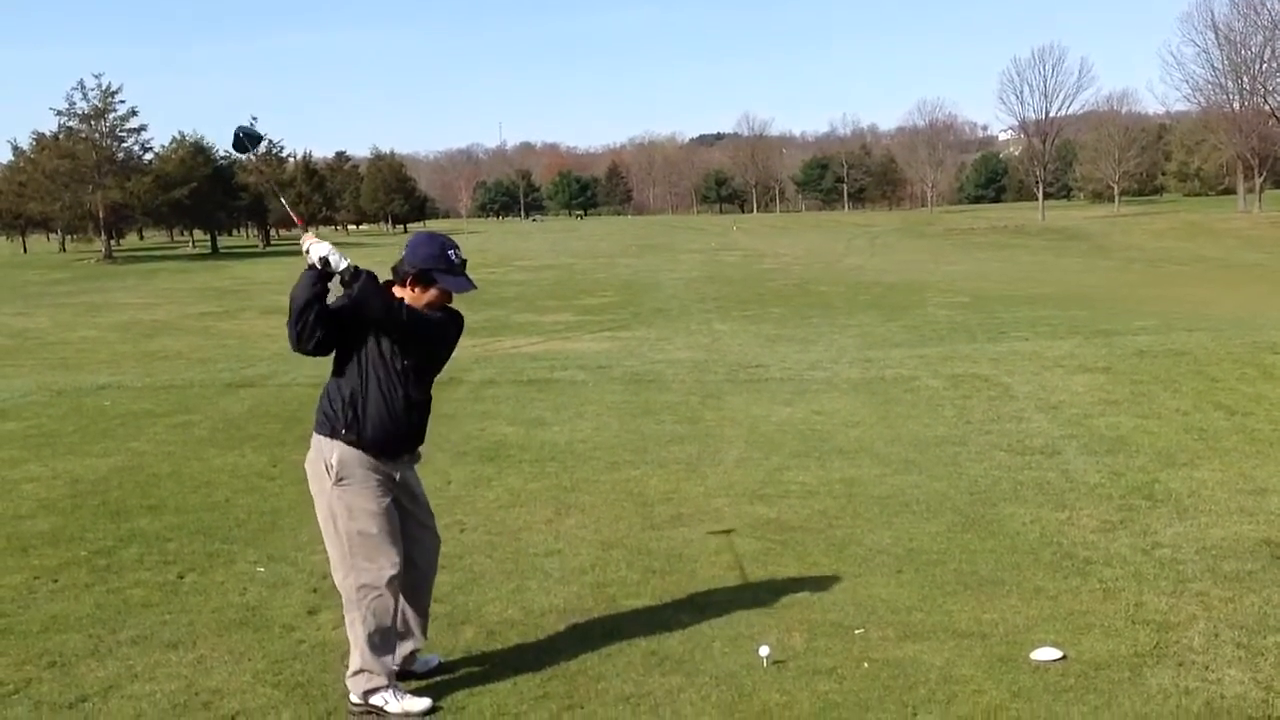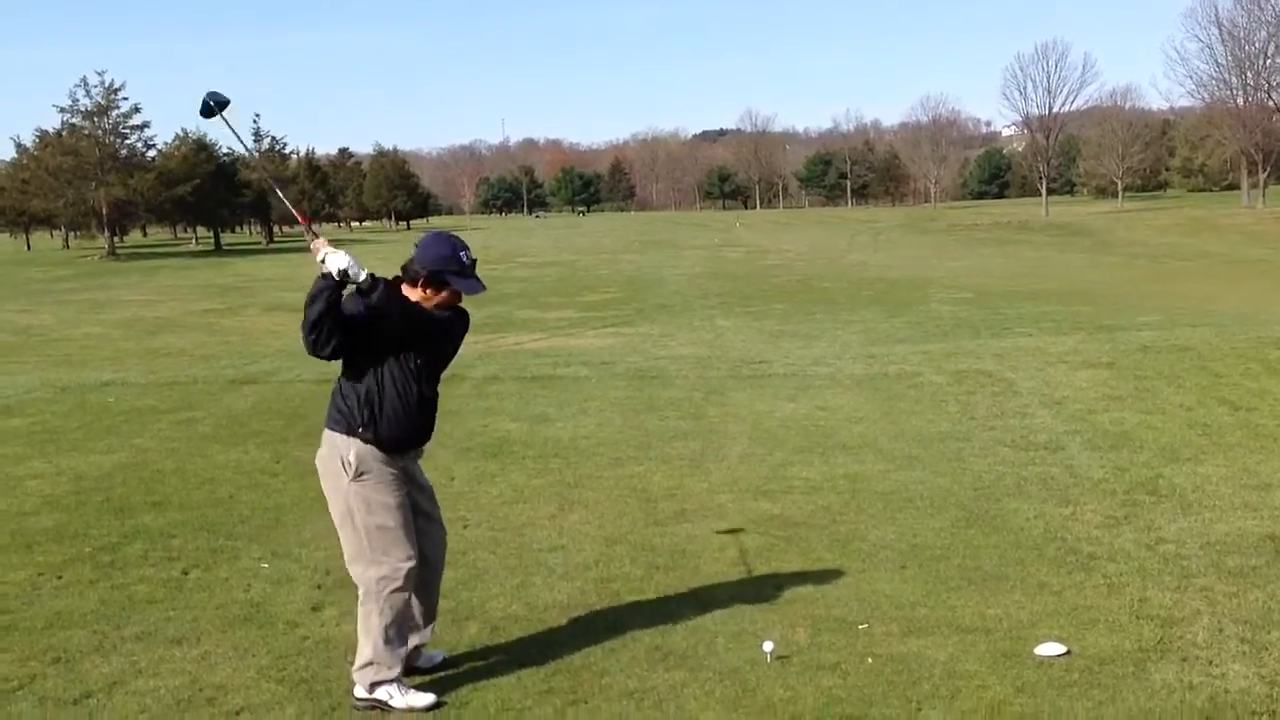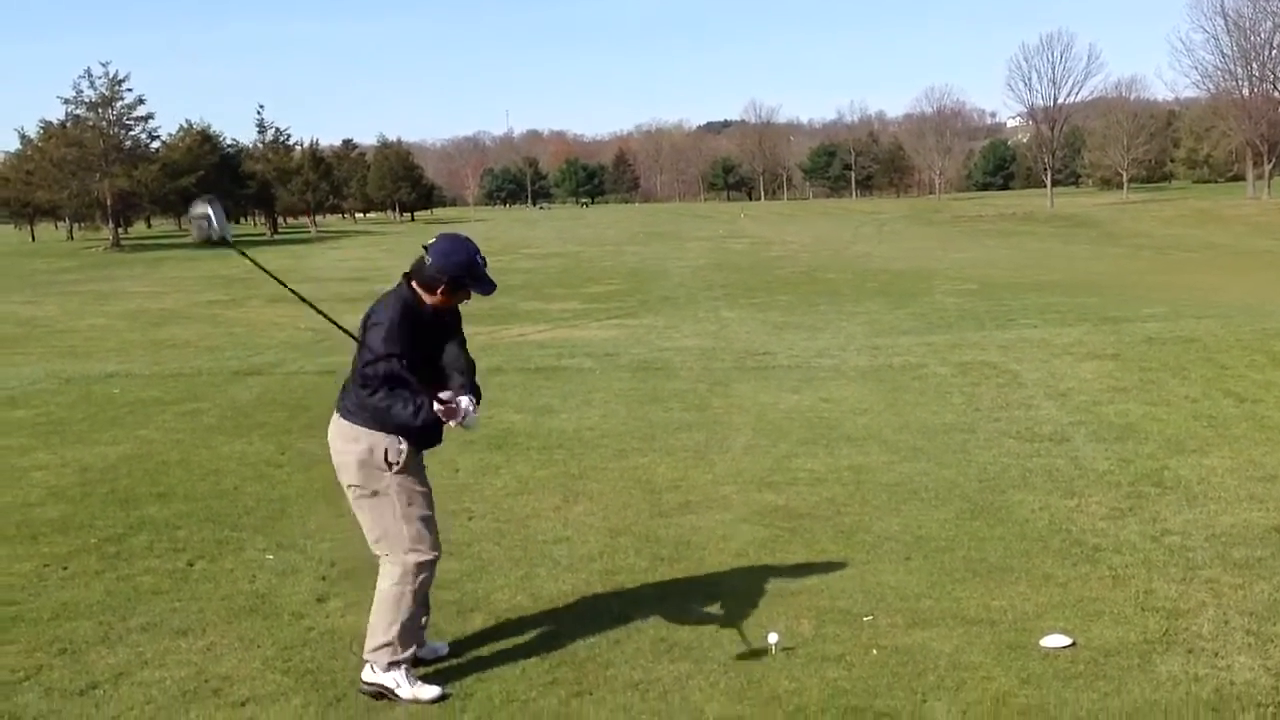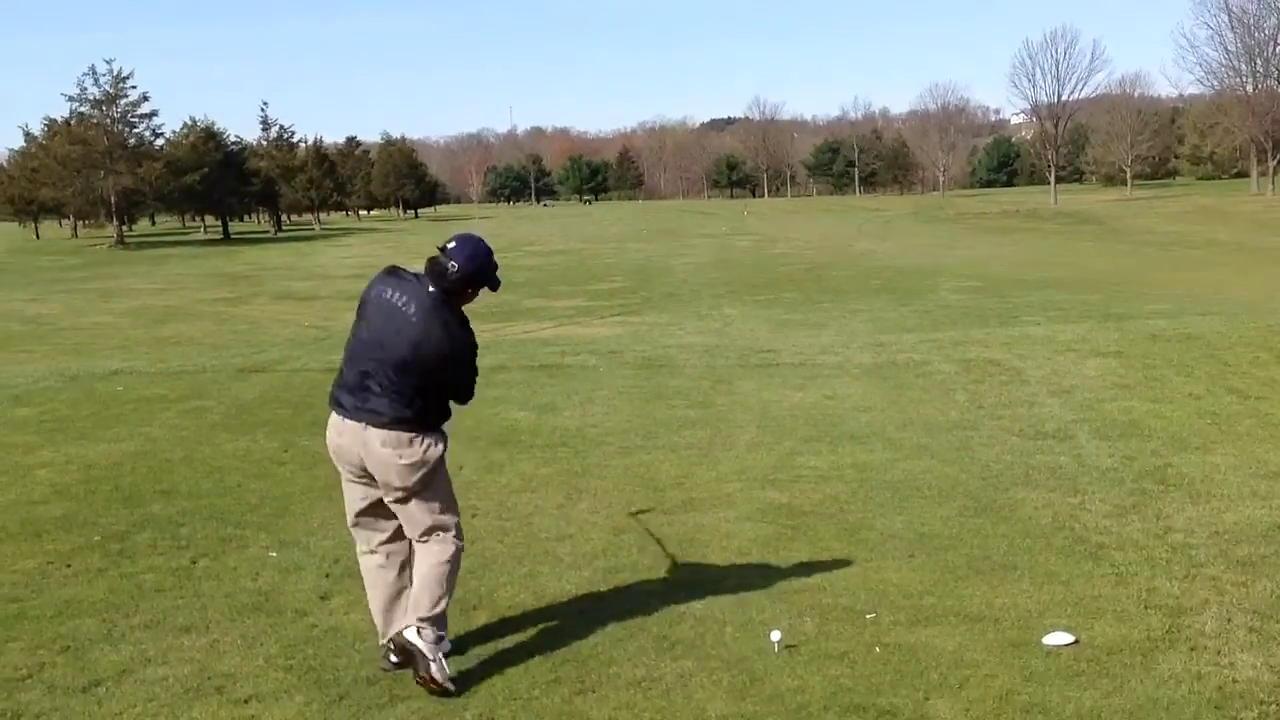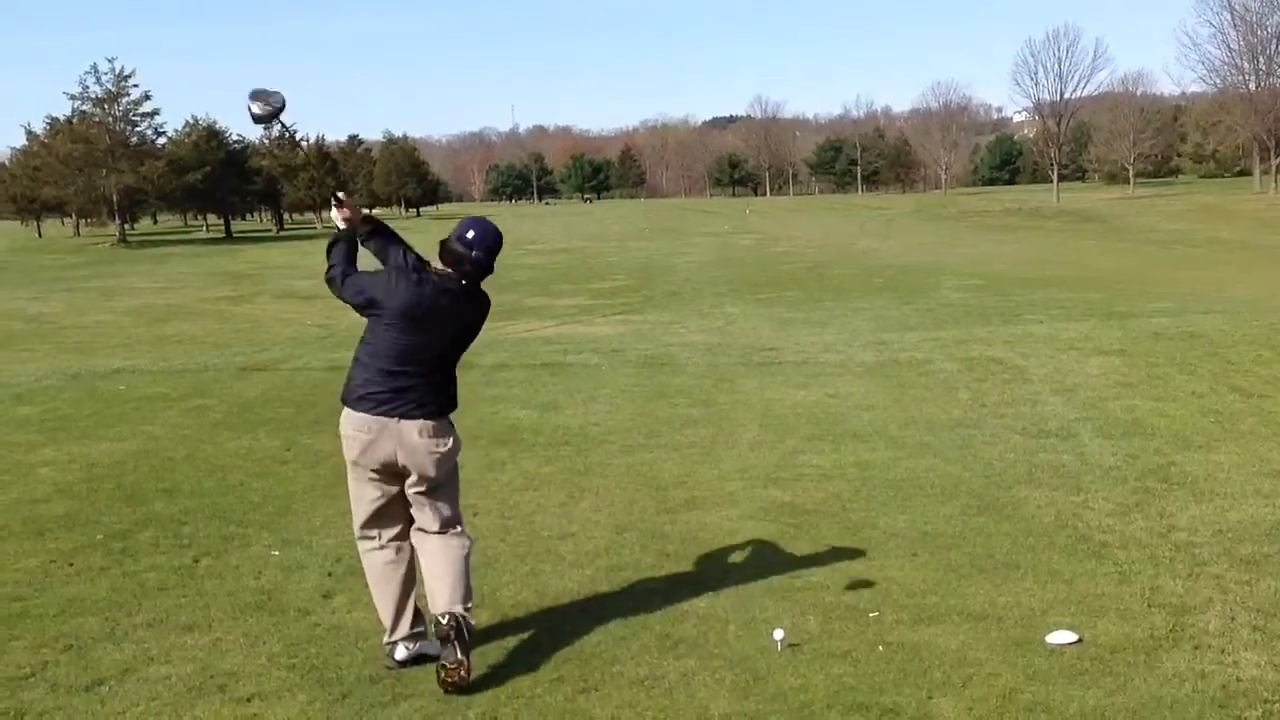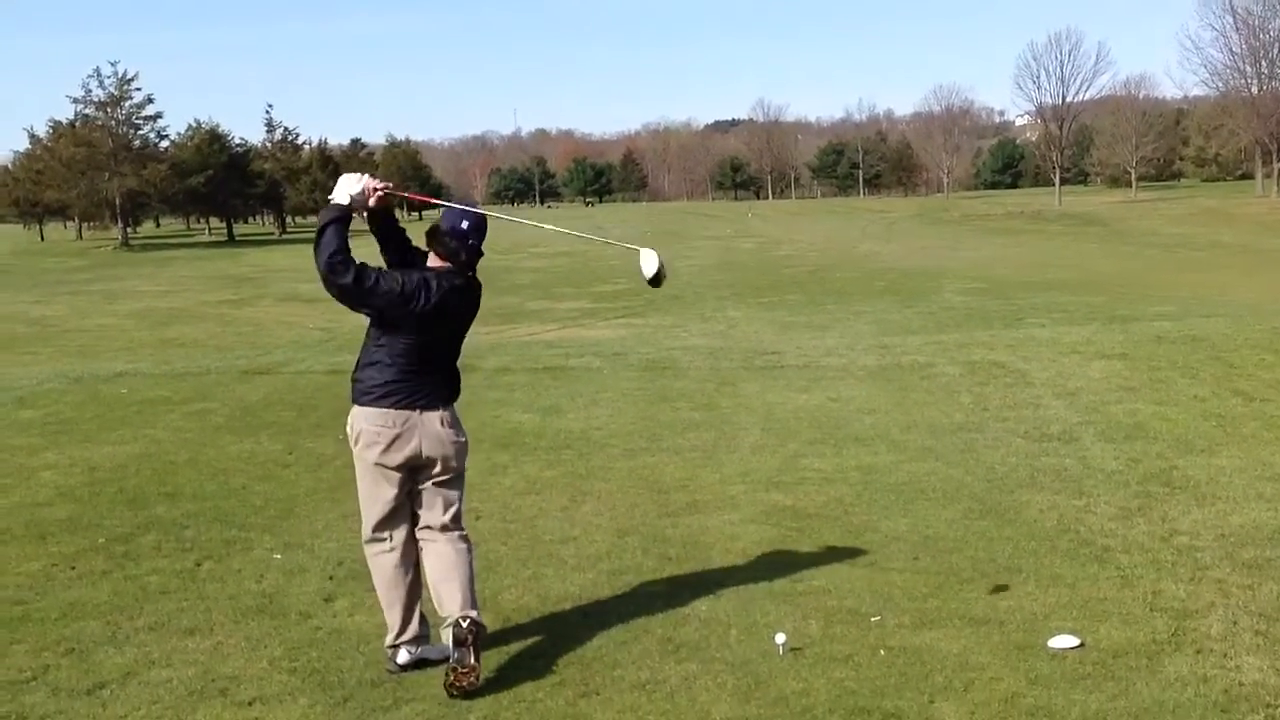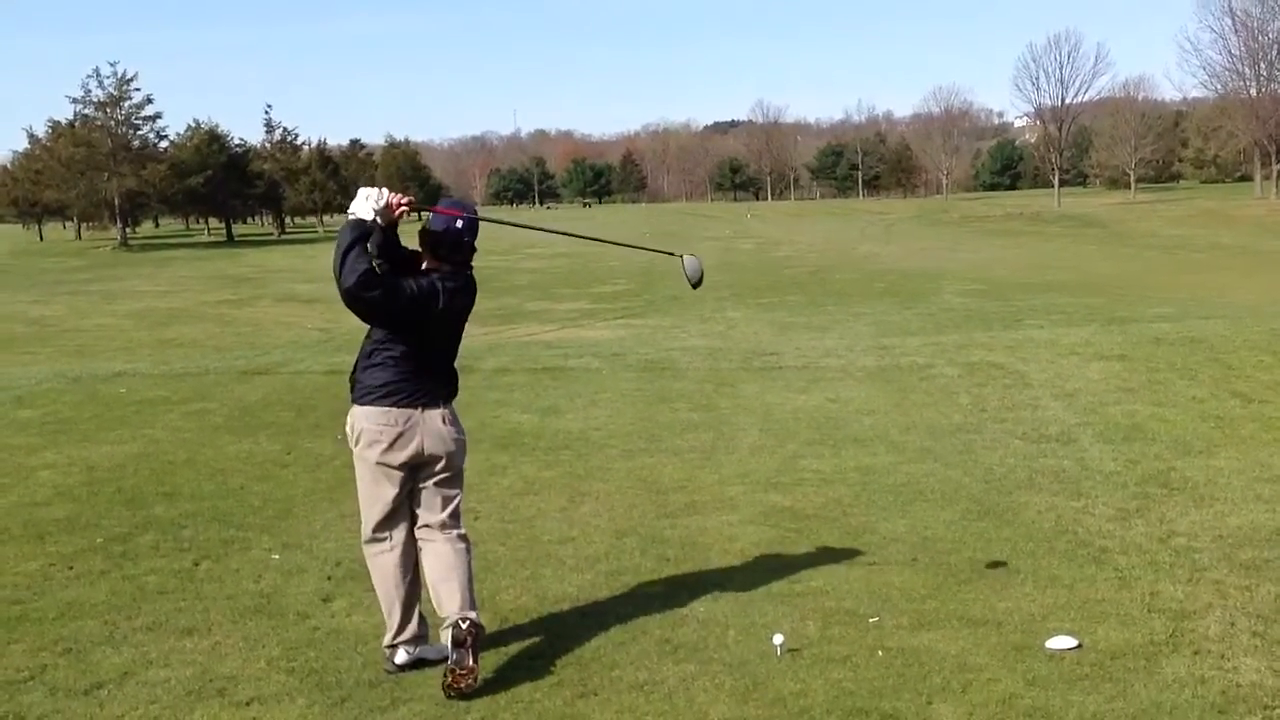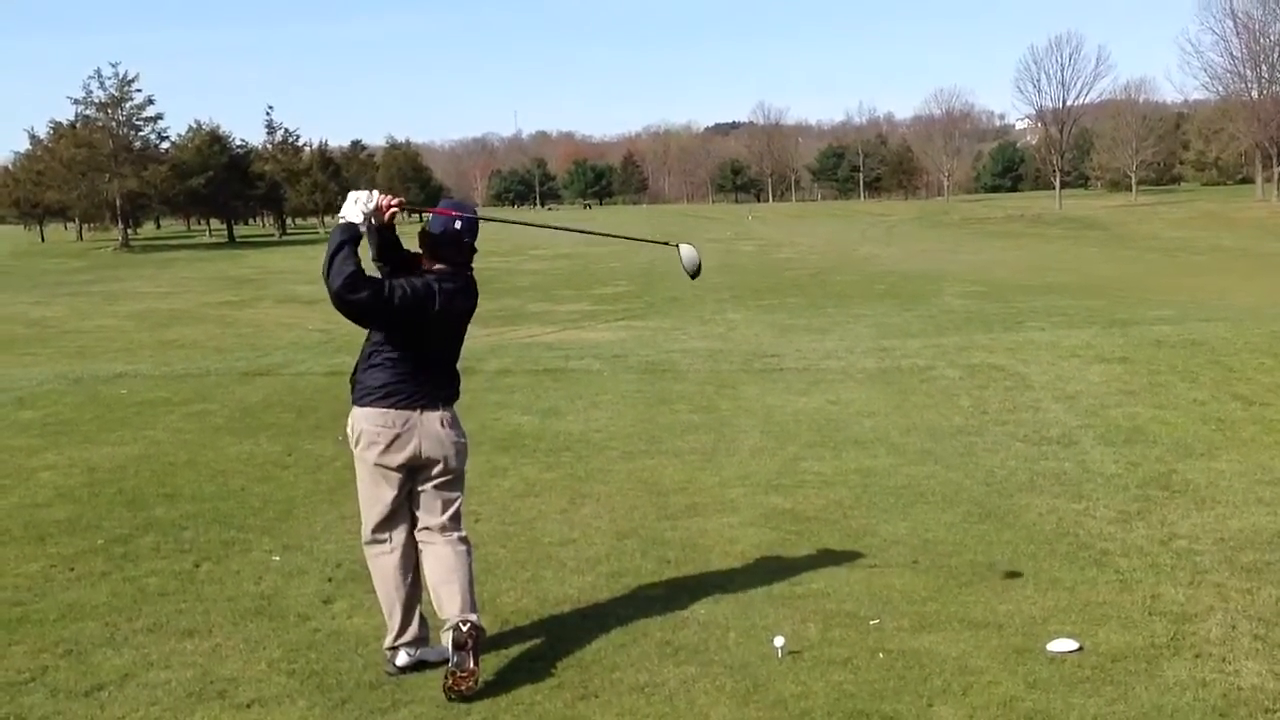
dt=0.2s
person 1, frame 1
left shoulder: (443, 323)
right shoulder: (357, 304)
left elbow: (399, 320)
right elbow: (305, 338)
left wrist: (346, 270)
right wrist: (315, 273)
left hip: (397, 459)
right hip: (346, 458)
left knee: (419, 554)
right knee: (373, 572)
left ankle: (400, 653)
person 1, frame 2
left shoulder: (450, 321)
right shoulder: (367, 305)
left elbow: (411, 322)
right elbow: (321, 342)
left wrist: (361, 278)
right wrist: (331, 279)
left hip: (402, 453)
right hip: (358, 454)
left knee: (426, 549)
right knee: (389, 565)
left ankle: (405, 648)
right ankle: (376, 680)
person 1, frame 3
left shoulder: (439, 315)
right shoulder: (392, 316)
left elbow: (458, 364)
right elbow: (384, 391)
left wrist: (463, 398)
right wrist: (429, 412)
left hip: (389, 440)
right hip: (375, 443)
left knee: (415, 542)
right knee: (411, 550)
left ankle: (406, 638)
right ankle: (384, 666)
person 1, frame 4
left shoulder: (388, 283)
right shoulder: (452, 335)
right elbow: (460, 389)
right wrist: (445, 385)
left hip: (345, 428)
right hip: (400, 441)
left knee: (379, 539)
right knee: (438, 535)
left ankle: (399, 640)
right ankle: (422, 632)
person 1, frame 5
left shoulder: (396, 289)
right shoulder: (475, 306)
left elbow: (340, 279)
left wrist: (346, 231)
right wrist: (366, 224)
left hip: (362, 424)
right hip: (424, 431)
left knee: (382, 534)
right knee: (441, 529)
left ankle: (403, 638)
right ankle: (450, 616)
person 1, frame 6
left shoulder: (409, 291)
right shoulder: (467, 290)
left elbow: (337, 272)
right elbow: (406, 257)
left wrist: (340, 205)
right wrist: (379, 210)
left hip: (379, 423)
right hip: (437, 422)
left knee: (387, 536)
right knee: (443, 529)
left ankle: (405, 642)
right ankle: (461, 621)
person 1, frame 7
left shoulder: (420, 293)
right shoulder: (459, 286)
left elbow: (358, 284)
right elbow: (395, 264)
left wrist: (361, 218)
right wrist: (383, 226)
left hip: (381, 422)
right hip: (436, 421)
left knee: (386, 536)
right knee: (442, 529)
left ankle: (405, 643)
right ankle: (460, 622)
person 1, frame 8
left shoulder: (417, 293)
right shoulder: (461, 288)
left elbow: (345, 287)
right elbow: (397, 264)
left wrist: (351, 222)
right wrist: (380, 229)
left hip: (381, 423)
right hip: (438, 423)
left knee: (388, 536)
right knee: (443, 530)
left ankle: (405, 645)
right ankle: (461, 624)
